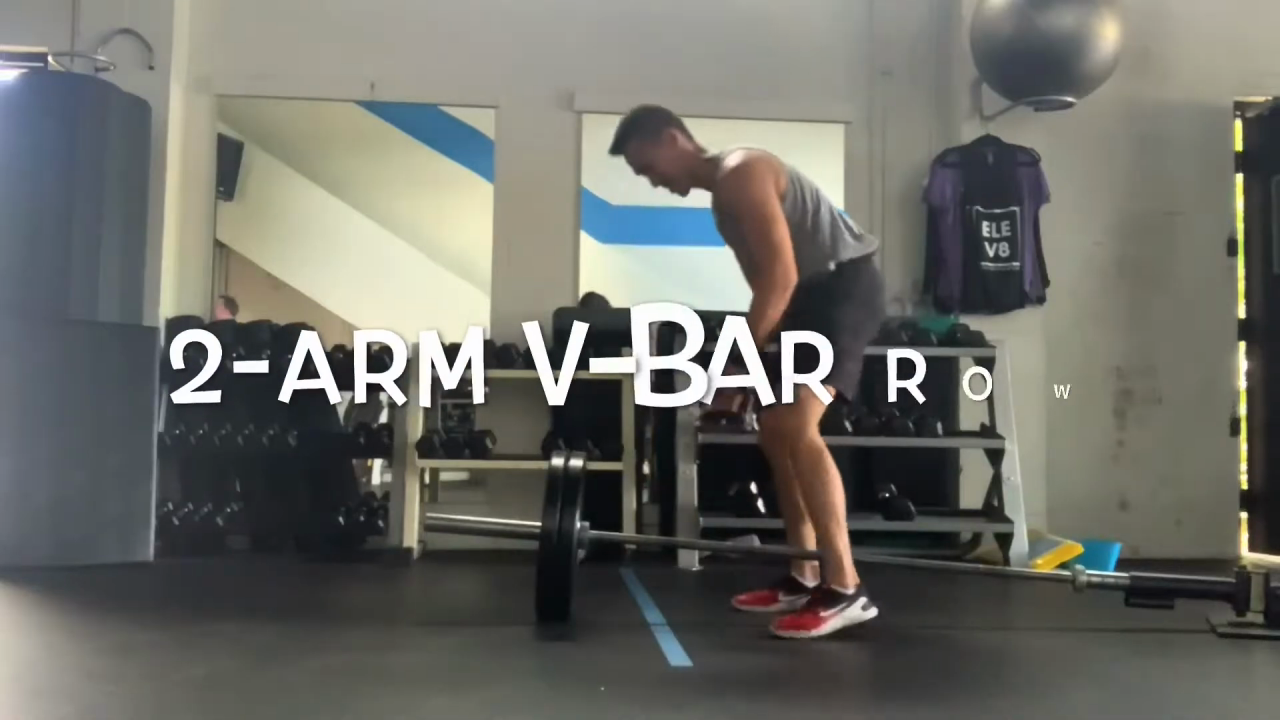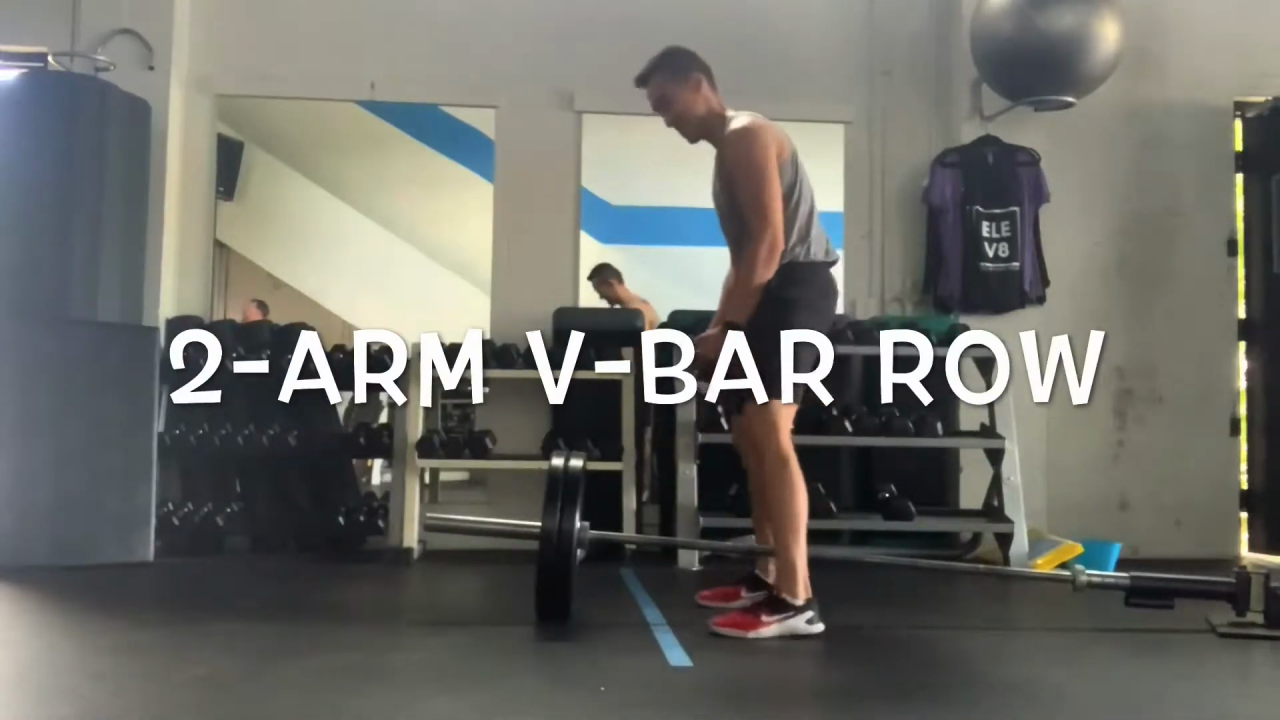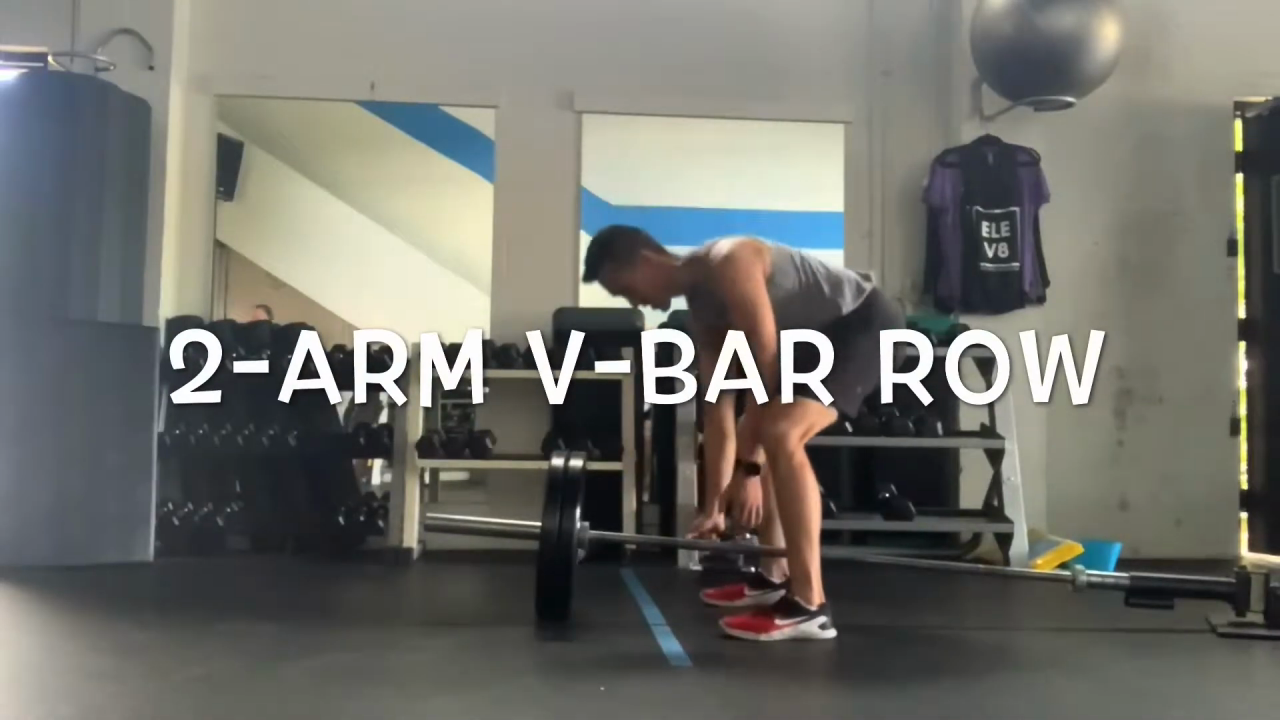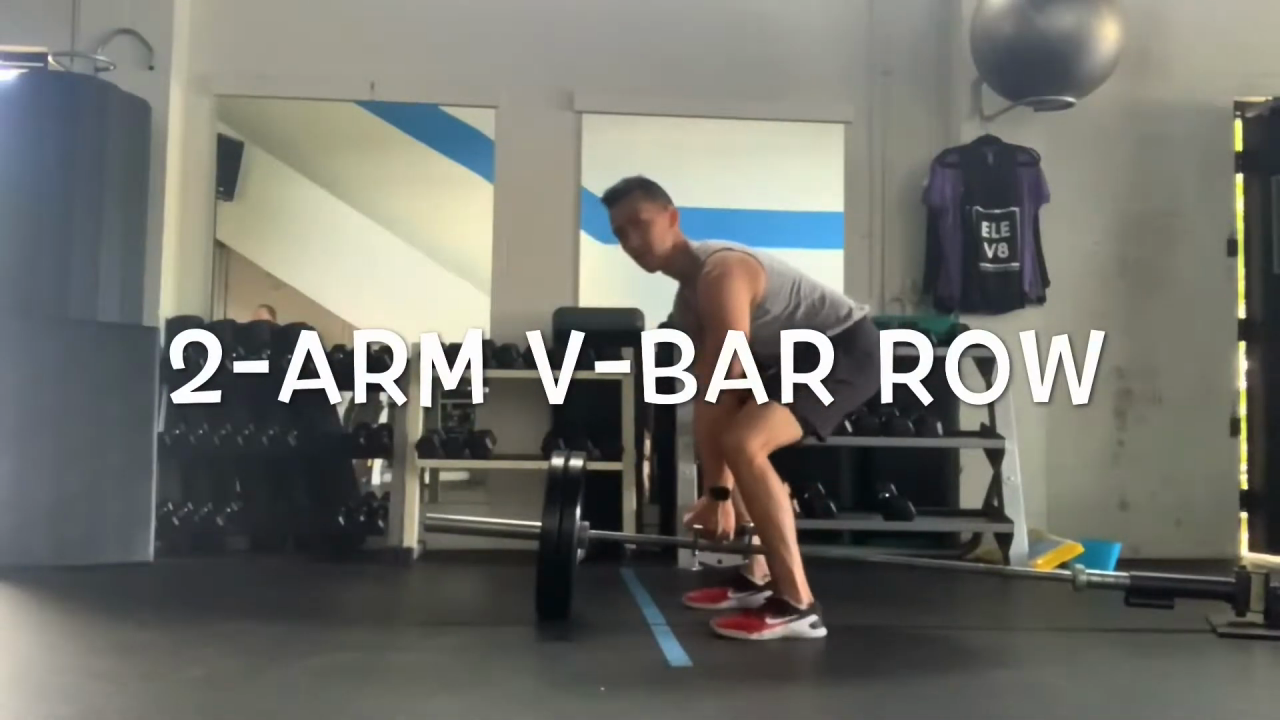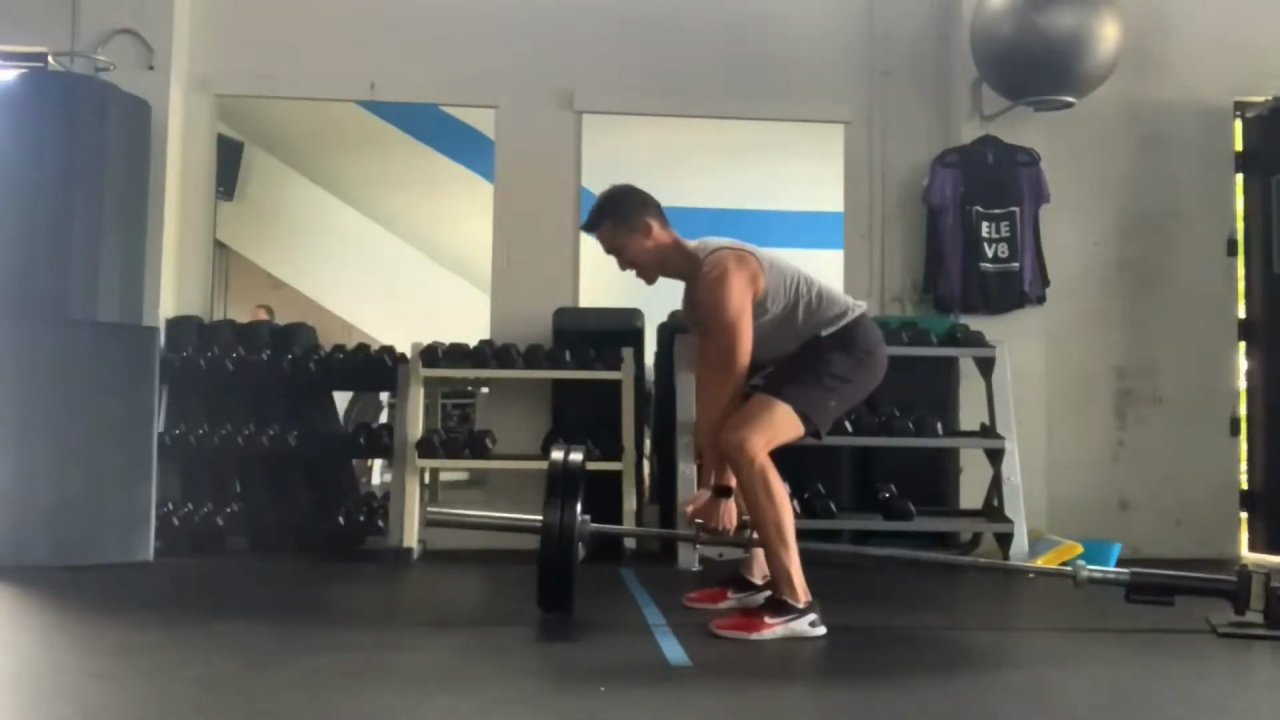
dt=1s
person 1, frame 1
left shoulder: (741, 173)
right shoulder: (719, 195)
left elbow: (781, 273)
right elbow: (765, 279)
left hip: (844, 287)
right hip: (811, 295)
left knee: (796, 429)
right knee: (776, 431)
left ankle: (845, 589)
right ankle: (803, 576)
person 1, frame 2
left shoulder: (745, 136)
right shoulder: (728, 149)
left elbow: (770, 246)
left wrist: (724, 330)
right wrist: (720, 327)
left hip: (795, 290)
right hip: (775, 295)
left knee: (768, 436)
right knee: (754, 437)
left ankle: (794, 601)
right ankle: (767, 577)
person 1, frame 3
left shoulder: (727, 264)
right shoulder: (700, 309)
left elbow: (762, 367)
right elbow: (719, 410)
left wrist: (748, 470)
right wrist: (713, 506)
left hip: (865, 325)
right hip: (824, 335)
left knee: (781, 433)
right knee: (759, 436)
left ankle: (809, 605)
right ankle: (775, 575)
person 1, frame 4
left shoulder: (721, 274)
right shoulder: (687, 296)
left elbow: (725, 392)
right elbow: (705, 399)
left wrist: (718, 494)
right wrist: (713, 491)
left hip: (849, 347)
right hip: (803, 353)
left knee: (742, 443)
right knee: (725, 440)
left ankle: (797, 605)
right ankle: (756, 578)
person 1, frame 5
left shoulder: (720, 273)
right shoulder: (695, 286)
left elbow: (729, 388)
right elbow: (710, 390)
left wrist: (720, 488)
right wrist: (712, 482)
left hip: (846, 344)
right hip: (809, 348)
left knee: (744, 442)
right knee: (729, 442)
left ankle: (795, 604)
right ankle: (755, 579)
